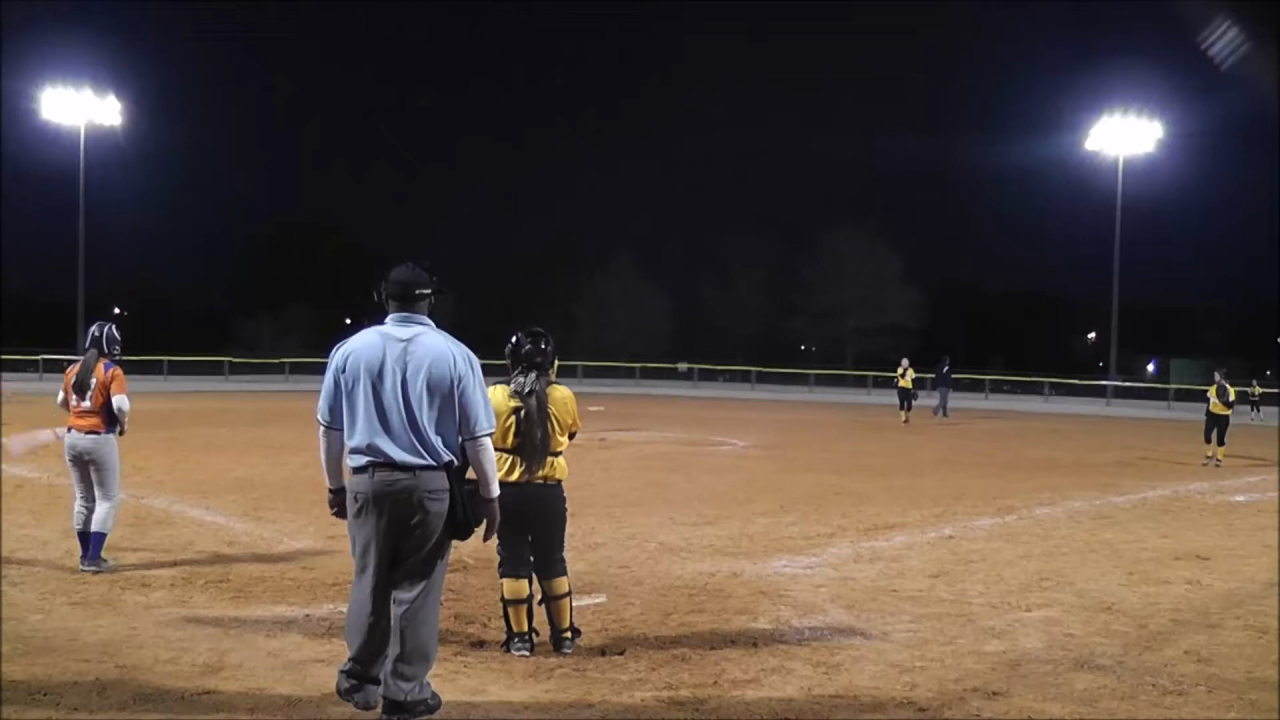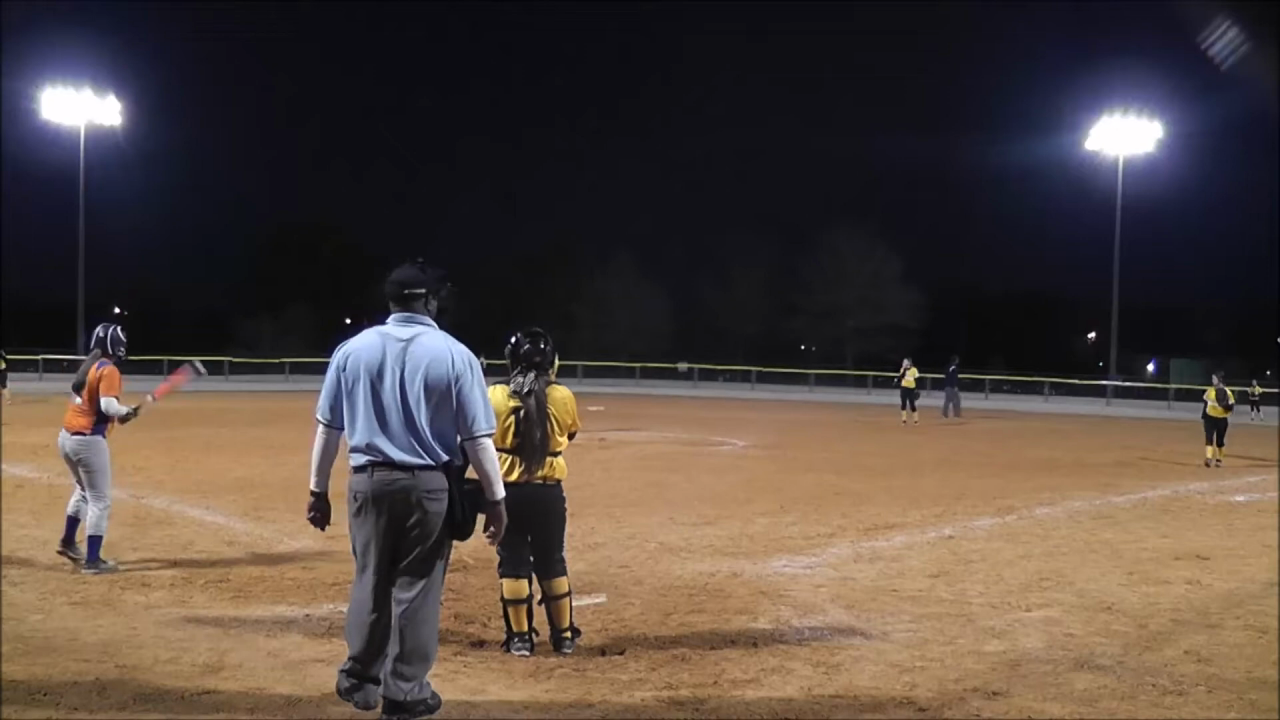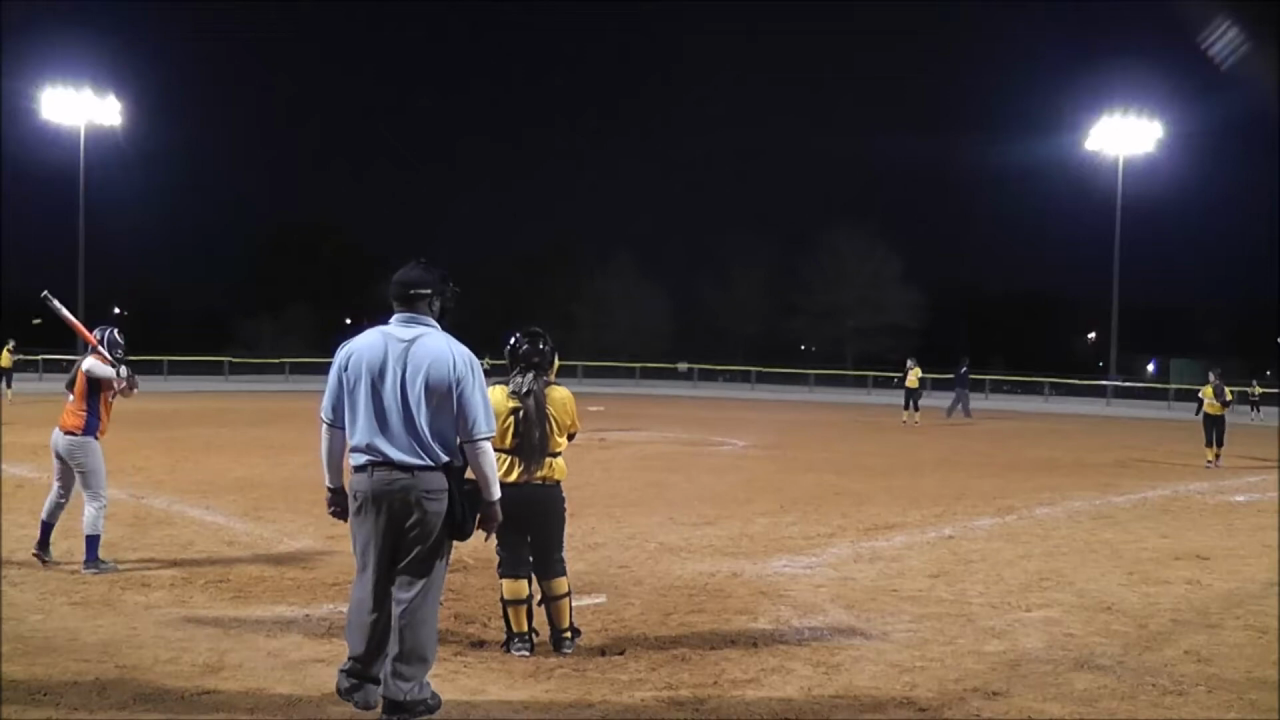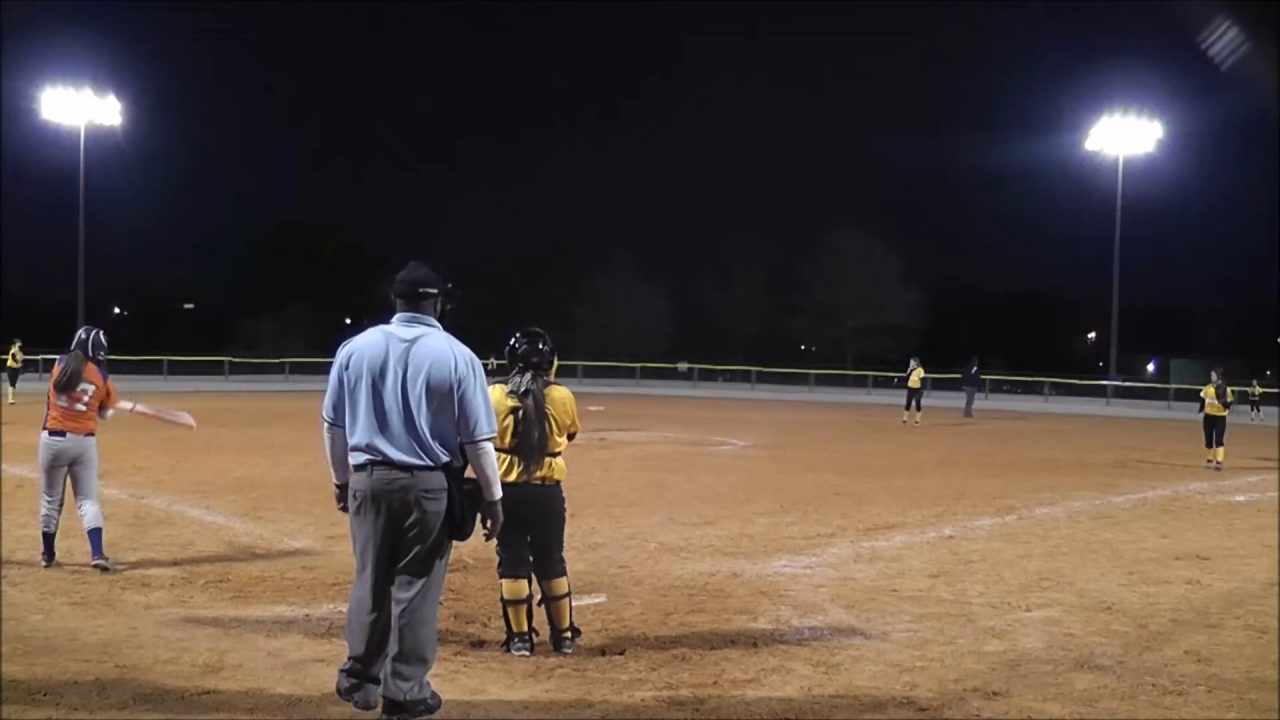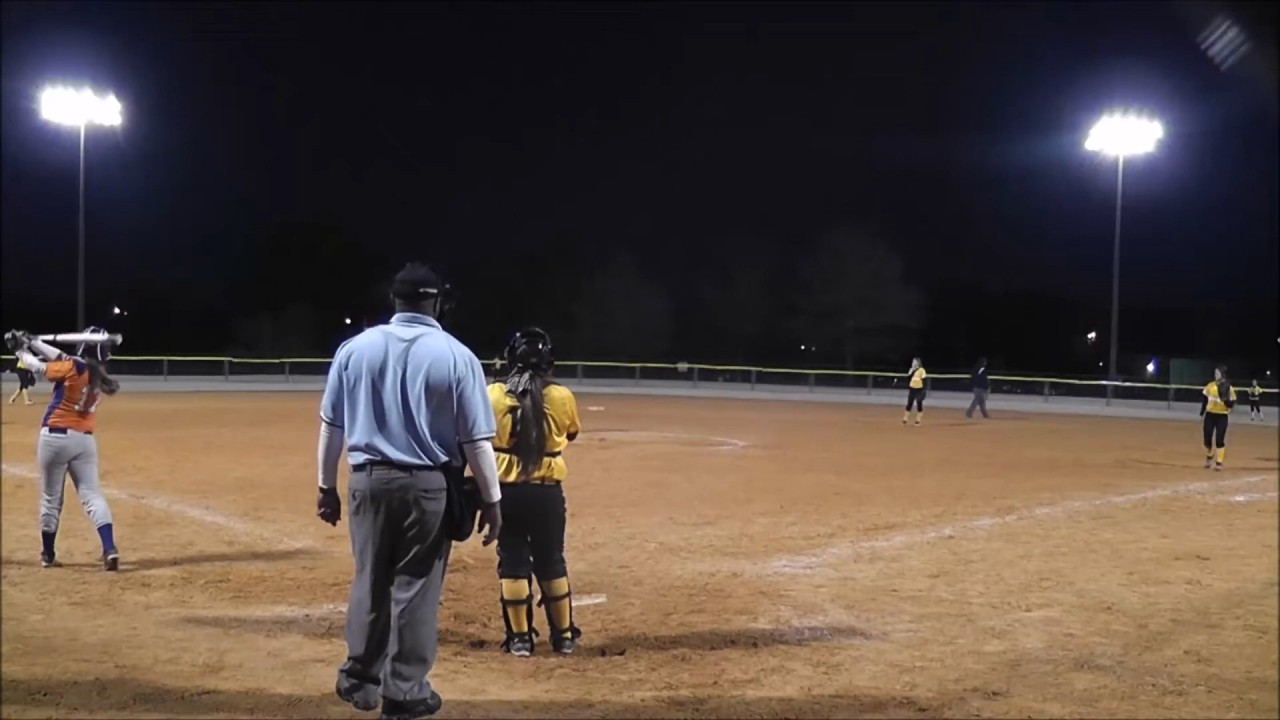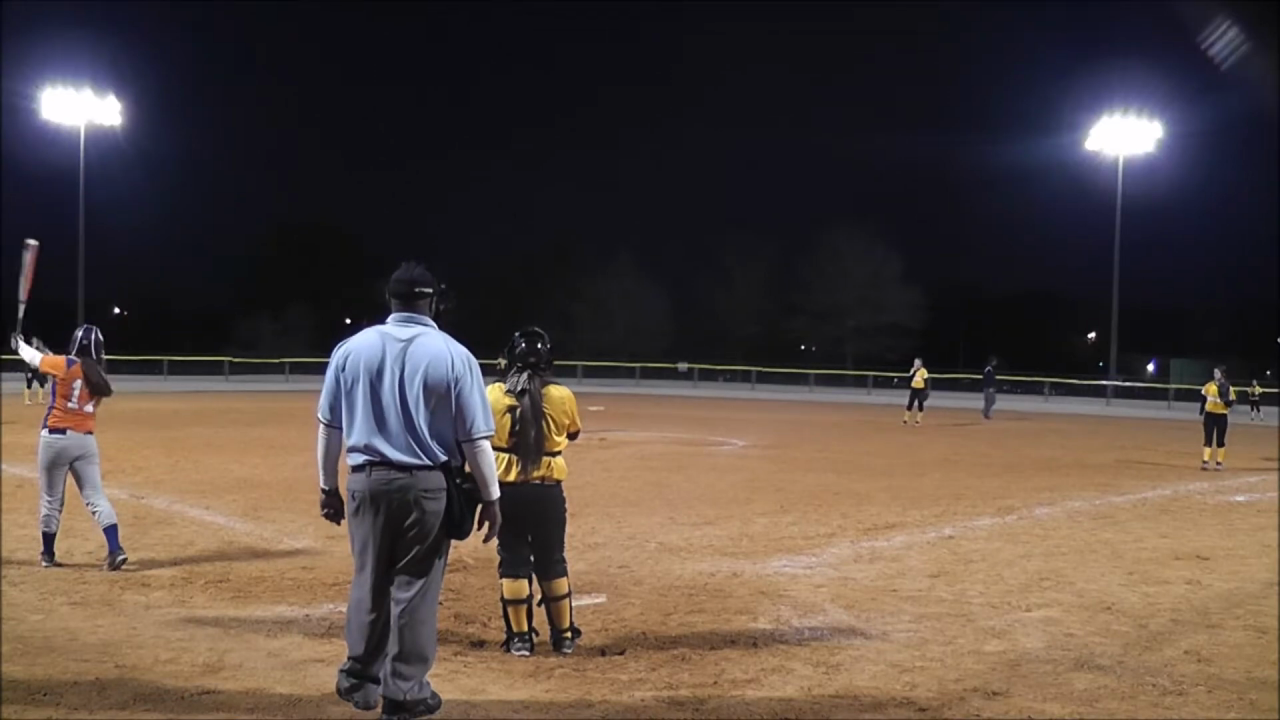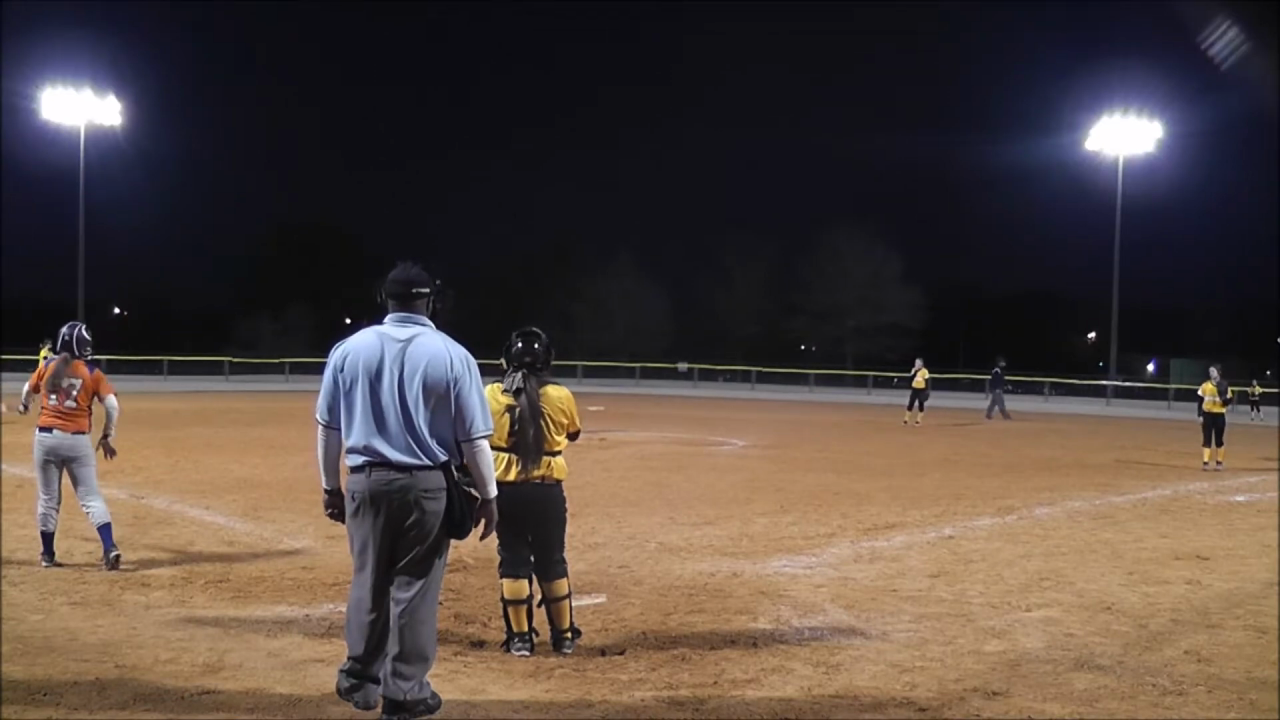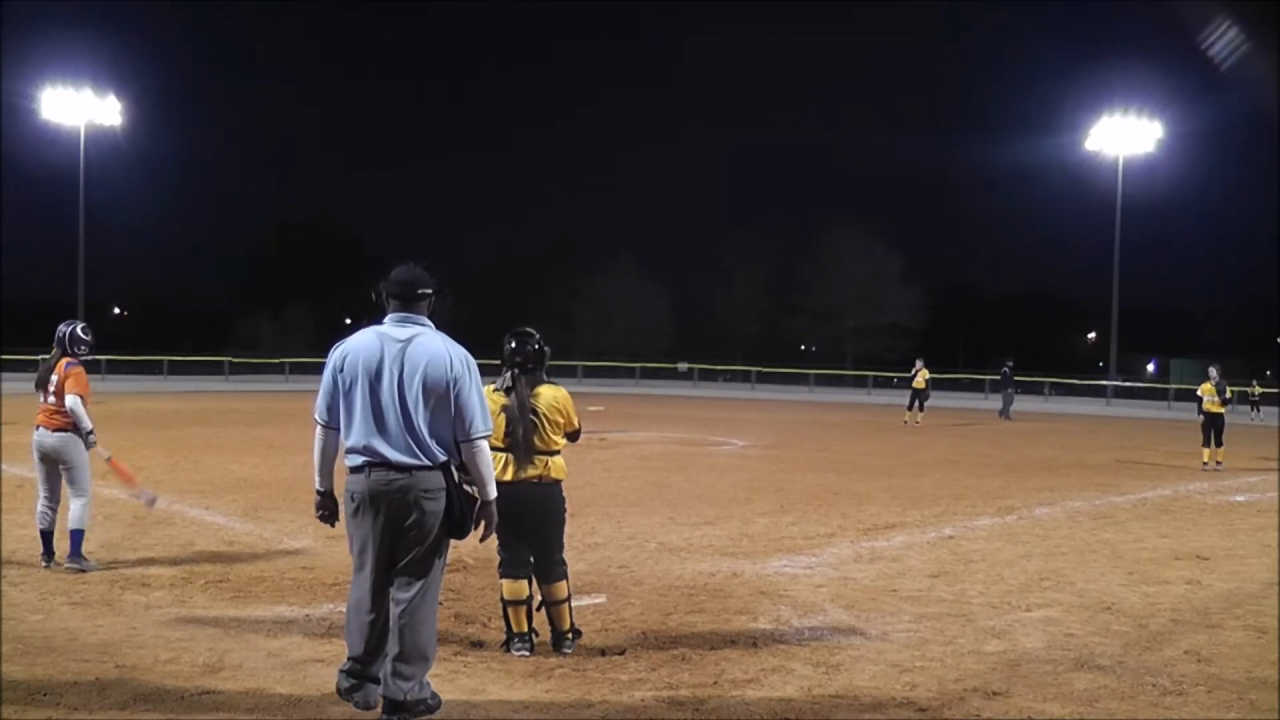
dt=0.3s
person 1, frame 1
left shoulder: (350, 350)
right shoulder: (454, 353)
left elbow: (330, 429)
right elbow: (477, 437)
left wrist: (336, 487)
right wrist: (489, 496)
left hip: (368, 482)
right hip: (429, 485)
left knee: (369, 583)
right knee: (417, 587)
left ankle: (360, 681)
person 1, frame 2
left shoulder: (352, 349)
right shoulder: (454, 355)
left elbow: (328, 428)
right elbow: (478, 438)
left wrist: (318, 490)
right wrist: (495, 498)
left hip: (368, 482)
right hip: (429, 485)
left knee: (370, 582)
right knee: (417, 587)
left ankle: (360, 681)
person 1, frame 3
left shoulder: (354, 349)
right shoulder: (456, 356)
left elbow: (333, 428)
right elbow: (477, 439)
left wrist: (334, 486)
right wrist: (491, 499)
left hip: (369, 482)
right hip: (429, 486)
left knee: (370, 582)
right knee: (416, 587)
left ankle: (361, 681)
person 1, frame 4
left shoulder: (355, 348)
right shoulder: (457, 356)
left elbow: (333, 426)
right elbow: (478, 440)
left wrist: (342, 481)
right wrist: (492, 497)
left hip: (369, 481)
right hip: (428, 485)
left knee: (370, 582)
right knee: (415, 587)
left ankle: (360, 681)
person 1, frame 5
left shoulder: (355, 348)
right shoulder: (457, 356)
left elbow: (331, 426)
right elbow: (477, 440)
left wrist: (326, 486)
right wrist: (491, 499)
left hip: (369, 480)
right hip: (428, 485)
left knee: (370, 582)
right knee: (415, 587)
left ankle: (360, 680)
person 1, frame 6
left shoulder: (351, 349)
right shoulder: (453, 354)
left elbow: (329, 427)
right elbow: (475, 438)
left wrist: (328, 486)
right wrist: (490, 497)
left hip: (367, 481)
right hip: (427, 485)
left knee: (369, 582)
right knee: (415, 587)
left ankle: (360, 680)
person 1, frame 7
left shoulder: (349, 349)
right shoulder: (452, 355)
left elbow: (328, 428)
right elbow: (474, 438)
left wrist: (331, 487)
right wrist: (488, 496)
left hip: (367, 482)
right hip: (427, 485)
left knee: (368, 582)
right knee: (415, 587)
left ankle: (360, 680)
person 1, frame 8
left shoulder: (349, 349)
right shoulder: (452, 355)
left elbow: (327, 427)
right elbow: (474, 438)
left wrist: (323, 488)
right wrist: (488, 496)
left hip: (366, 481)
right hip: (427, 485)
left knee: (368, 582)
right knee: (415, 586)
left ankle: (360, 681)
person 2, frame 1
left shoulder: (495, 396)
right shoulder: (563, 397)
left hip: (507, 491)
right hip: (548, 491)
left knee: (513, 562)
right knee: (552, 562)
left ankle: (520, 638)
right ankle: (564, 635)
person 2, frame 2
left shoulder: (495, 396)
right shoulder: (563, 397)
left hip: (507, 491)
right hip: (548, 491)
left knee: (513, 562)
right knee: (552, 562)
left ankle: (520, 638)
right ankle: (563, 635)
person 2, frame 3
left shoulder: (494, 397)
right shoulder: (562, 398)
left hip: (506, 491)
right hip: (547, 492)
left knee: (512, 562)
right knee: (552, 562)
left ankle: (520, 638)
right ankle: (563, 635)
person 2, frame 4
left shoulder: (494, 395)
right shoulder: (562, 397)
right elbow: (571, 434)
left hip: (506, 490)
right hip: (547, 491)
left knee: (512, 562)
right knee: (551, 562)
left ankle: (520, 638)
right ankle: (563, 635)
person 2, frame 5
left shoulder: (493, 395)
right shoulder: (562, 397)
right elbow: (572, 433)
left hip: (506, 490)
right hip: (547, 491)
left knee: (513, 562)
right knee: (552, 562)
left ankle: (520, 638)
right ankle: (563, 635)
person 2, frame 6
left shoulder: (492, 394)
right shoulder: (562, 396)
right elbow: (573, 433)
left hip: (505, 489)
right hip: (547, 490)
left knee: (513, 561)
right knee: (552, 561)
left ankle: (520, 637)
right ankle: (564, 634)
person 2, frame 7
left shoulder: (492, 395)
right shoulder: (561, 396)
right elbow: (574, 433)
left hip: (506, 489)
right hip: (547, 490)
left knee: (514, 561)
right knee: (552, 561)
left ankle: (520, 637)
right ankle: (563, 635)
person 2, frame 8
left shoulder: (489, 395)
right shoulder: (557, 396)
right elbow: (574, 434)
left hip: (504, 489)
right hip: (546, 490)
left knee: (513, 561)
right knee: (551, 562)
left ankle: (520, 638)
right ankle: (564, 635)
person 3, frame 1
left shoulder: (73, 369)
right shoulder: (112, 371)
left elbow: (62, 402)
right elbow: (121, 405)
right wrist: (122, 424)
left hip: (73, 439)
right hip: (100, 440)
left knee: (83, 499)
right knee: (107, 500)
left ankle: (86, 556)
right ankle: (94, 558)
person 3, frame 2
left shoulder: (90, 366)
right shoulder: (107, 369)
right elbow: (109, 406)
left wrist: (122, 411)
right wrist: (127, 411)
left hip: (68, 436)
right hip: (89, 440)
left knee: (83, 490)
right knee: (99, 500)
left ankle: (68, 541)
right ankle: (93, 560)
person 3, frame 3
left shoulder: (102, 366)
right shoulder: (96, 361)
left elbow: (125, 391)
right elbow: (89, 366)
left wrist: (127, 380)
right wrist: (117, 373)
left hip: (62, 436)
right hip: (81, 440)
left knee: (61, 491)
right knee: (95, 500)
left ankle: (43, 545)
right ankle: (91, 560)
person 3, frame 4
left shoulder: (62, 362)
right shoulder: (102, 377)
right elbow: (105, 415)
left hip: (53, 439)
right hip: (84, 443)
left knee: (50, 500)
right knee: (88, 500)
left ankle: (48, 554)
right ankle: (98, 553)
person 3, frame 5
left shoulder: (74, 367)
right shoulder: (100, 375)
left elbow: (39, 367)
left wrist: (20, 349)
right wrist: (31, 342)
left hip: (56, 438)
right hip: (84, 440)
left knee: (51, 499)
right knee: (93, 496)
left ankle: (48, 555)
right ankle: (109, 548)
person 3, frame 6
left shoulder: (64, 365)
right shoulder: (99, 376)
left elbow: (32, 358)
left wrist: (19, 343)
right wrist: (52, 358)
left hip: (55, 439)
right hip: (85, 441)
left knee: (51, 500)
right knee: (96, 497)
left ankle: (48, 555)
right ankle: (115, 549)
person 3, frame 7
left shoulder: (47, 366)
right shoulder: (92, 372)
left elbow: (28, 391)
right elbow: (112, 405)
left wrist: (24, 404)
right wrist: (108, 436)
left hip: (47, 438)
right hip: (78, 440)
left knee: (48, 499)
right knee: (91, 497)
left ankle: (47, 555)
right ankle: (110, 546)
person 3, frame 8
left shoulder: (50, 365)
right shoulder: (75, 369)
right elbow: (72, 404)
right wrist: (88, 430)
left hip: (41, 435)
right hip: (67, 437)
left knee: (47, 497)
right knee: (79, 497)
left ankle: (47, 554)
right ankle: (75, 555)
